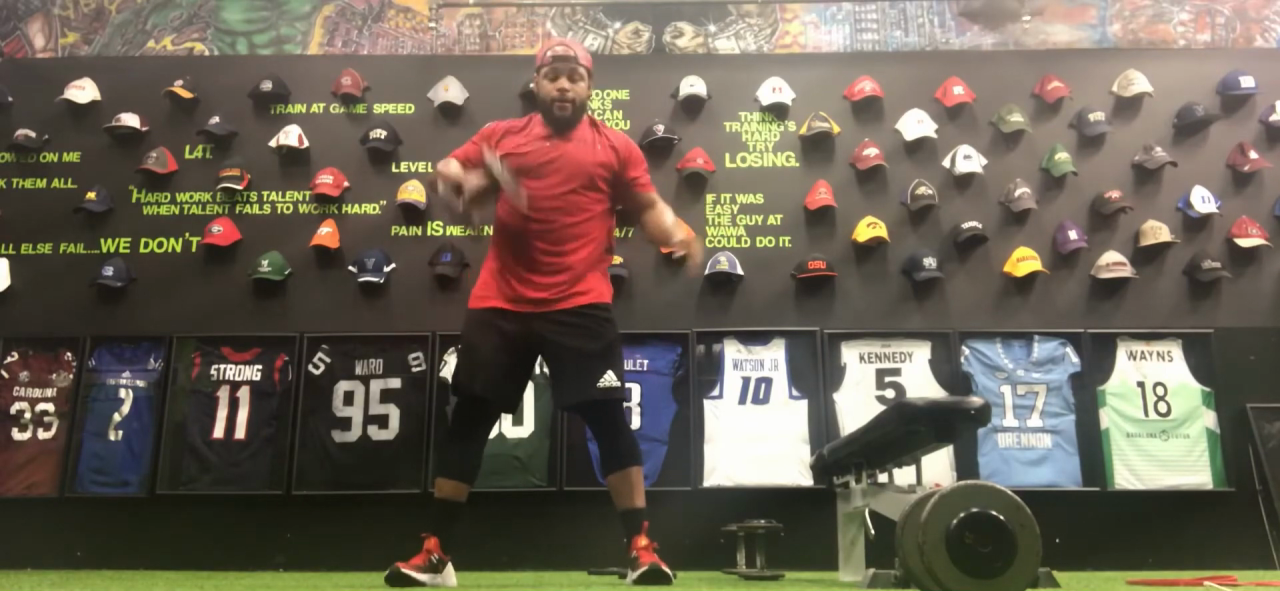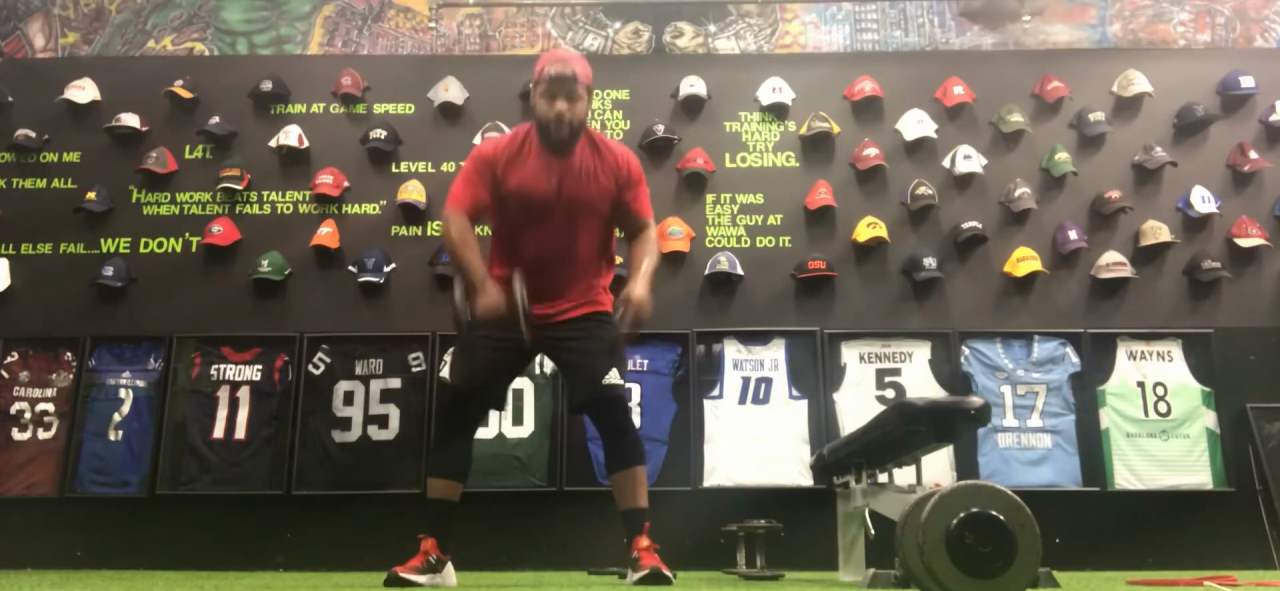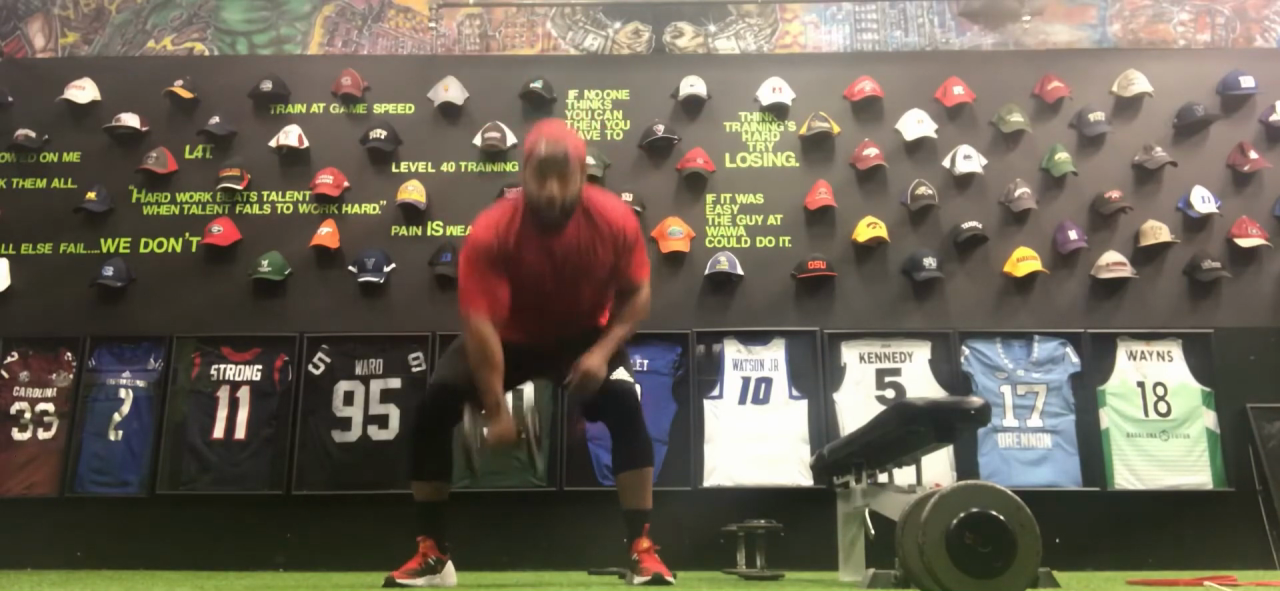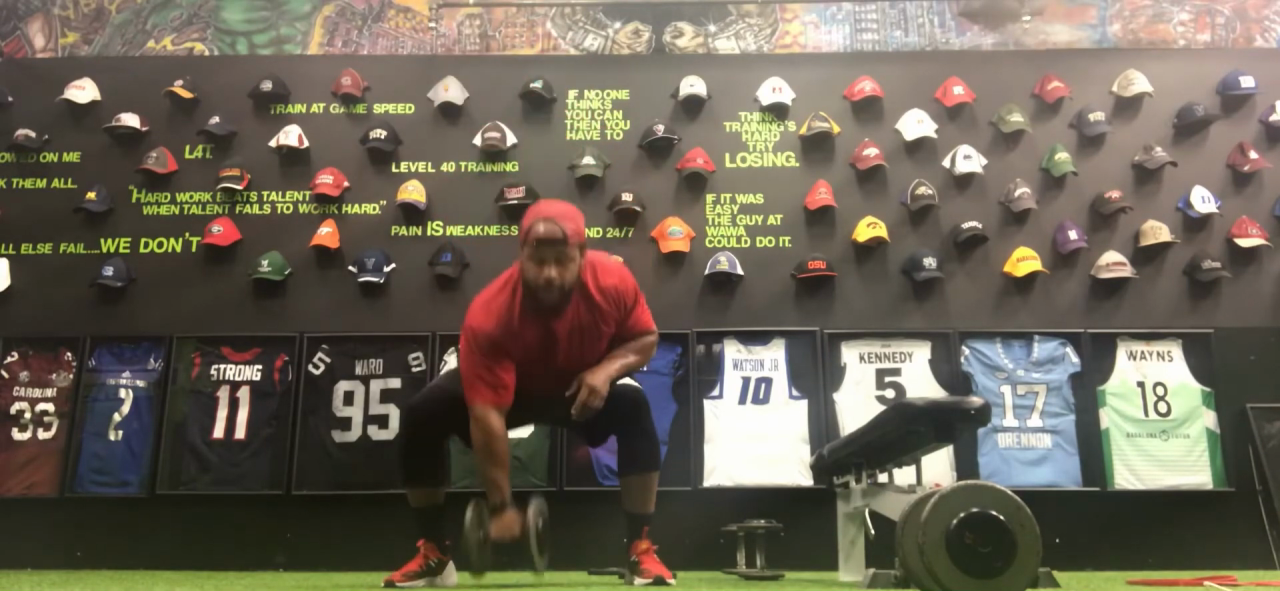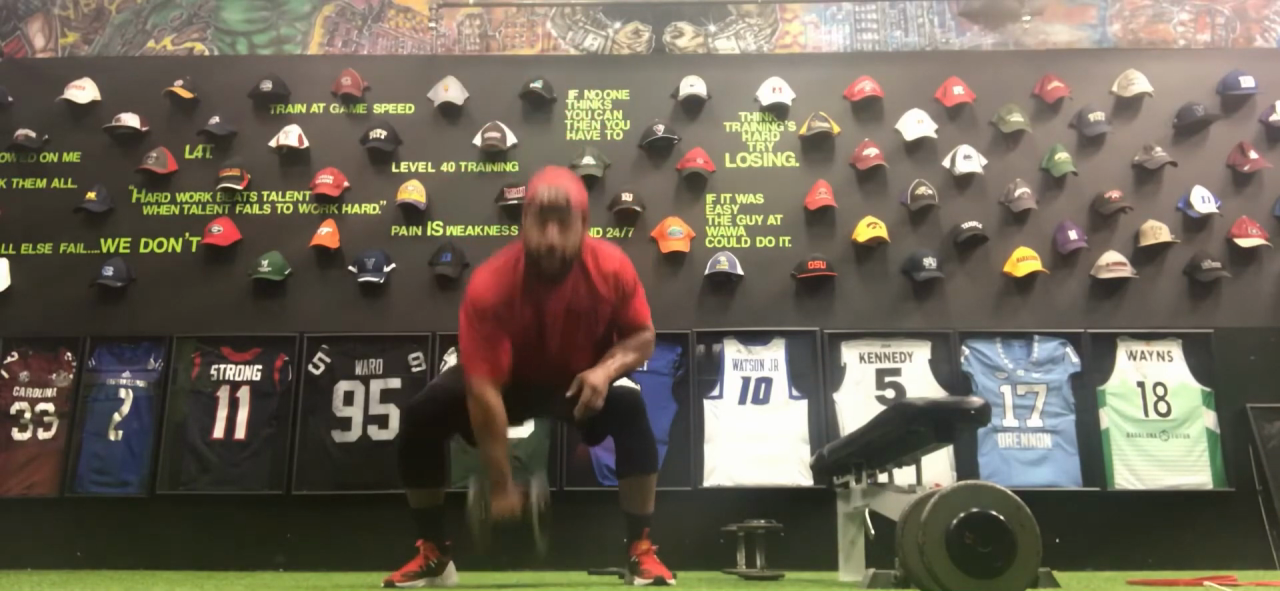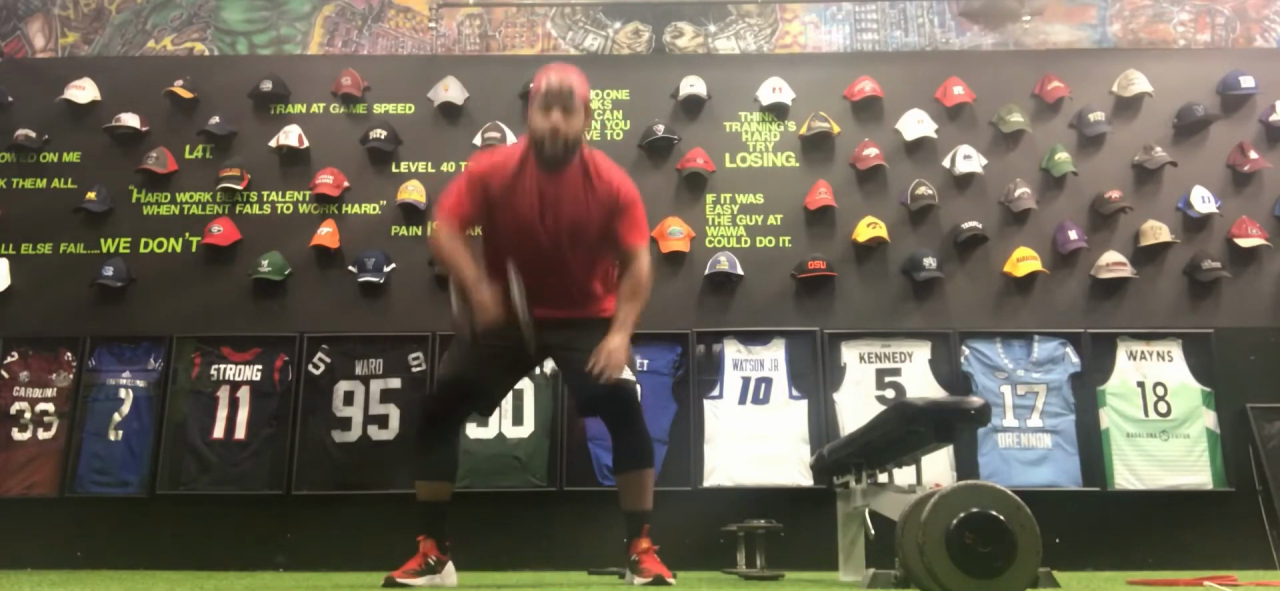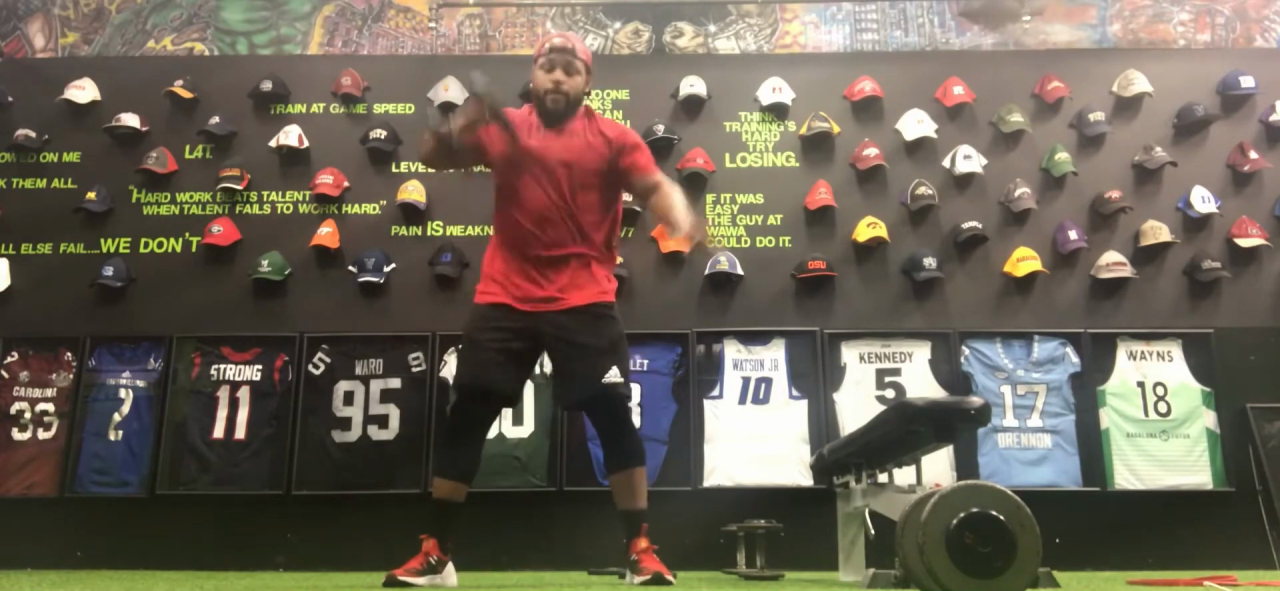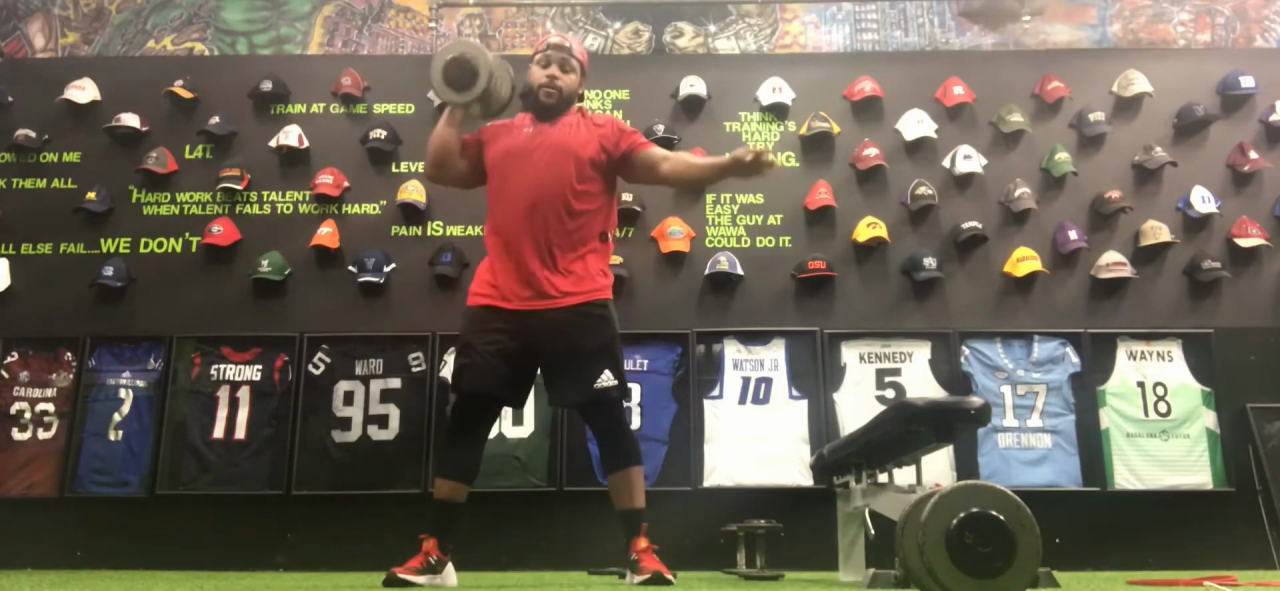
dt=0.2s
person 1, frame 1
left shoulder: (615, 146)
right shoulder: (502, 137)
left elbow: (649, 205)
right elbow: (447, 173)
left wrist: (676, 234)
right wrist: (470, 181)
left hip: (582, 307)
right hip: (501, 305)
left knee: (609, 417)
right knee: (470, 418)
person 1, frame 2
left shoulder: (617, 159)
right shoulder: (495, 153)
left elbow: (643, 228)
right elbow: (456, 218)
left wrist: (641, 279)
right wrist: (482, 288)
left hip: (584, 312)
right hip: (504, 306)
left knee: (612, 412)
right knee: (459, 412)
person 1, frame 3
left shoulder: (616, 221)
right shoulder: (490, 234)
left elbow: (637, 297)
right elbow: (479, 325)
left wrist: (604, 351)
right wrist: (496, 410)
left hip: (582, 339)
right hip: (509, 339)
left knee: (624, 403)
right knee: (435, 407)
left ankle: (642, 551)
person 1, frame 4
left shoulder: (614, 284)
right shoulder: (489, 315)
left elbow: (646, 339)
right elbow: (487, 417)
left wrist: (607, 368)
right wrist: (501, 505)
left hip: (582, 387)
right hip: (508, 389)
left knee: (633, 409)
right knee: (421, 418)
left ankle: (641, 552)
right ankle: (433, 554)
person 1, frame 5
left shoulder: (613, 270)
right shoulder: (491, 288)
left elbow: (642, 335)
right elbow: (484, 395)
left wrist: (605, 367)
right wrist: (501, 485)
left hip: (580, 376)
right hip: (507, 381)
left knee: (630, 411)
right knee: (421, 416)
left ankle: (642, 553)
right ankle: (432, 555)
person 1, frame 6
left shoulder: (611, 184)
right shoulder: (492, 169)
left elbow: (636, 264)
right elbow: (444, 231)
left wrist: (620, 334)
right wrist: (477, 287)
left hip: (585, 318)
right hip: (505, 314)
left knee: (625, 409)
right knee: (441, 410)
person 1, frame 7
left shoulder: (613, 137)
right shoulder: (500, 125)
left elbow: (656, 185)
right elbow: (435, 156)
left wrist: (680, 217)
right wrist: (454, 126)
left hip: (585, 303)
right hip: (505, 301)
left knee: (613, 417)
right knee: (468, 417)
person 1, frame 8
left shoulder: (603, 131)
right shoulder: (496, 133)
left elbow: (665, 164)
right elbow: (440, 168)
left wrist: (731, 164)
right wrist: (455, 106)
left hip: (578, 303)
right hip: (497, 304)
left knee: (609, 418)
right knee: (468, 419)
